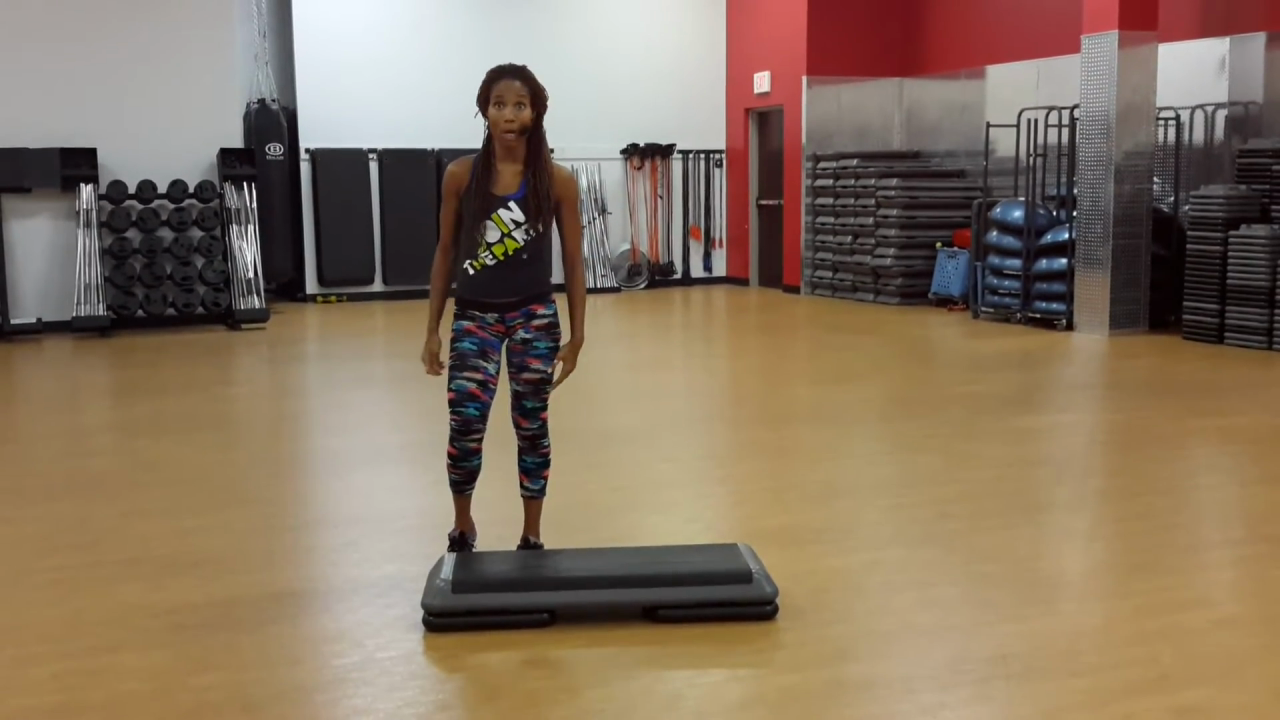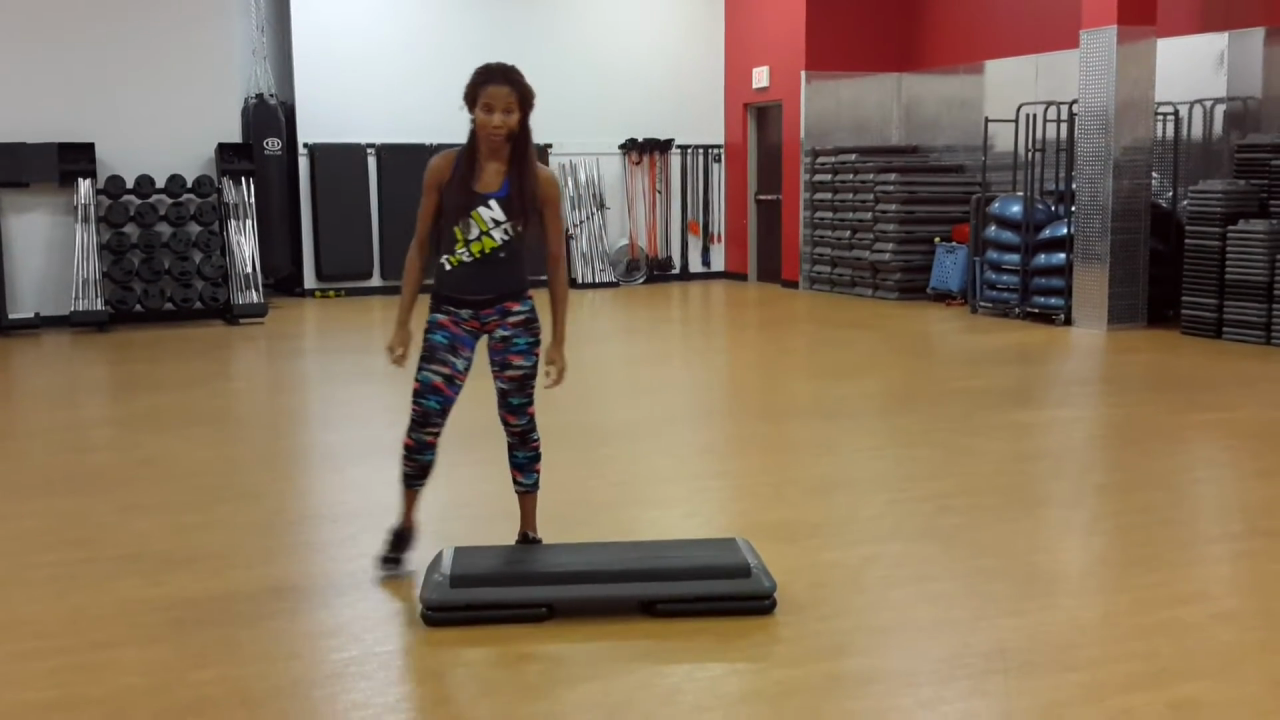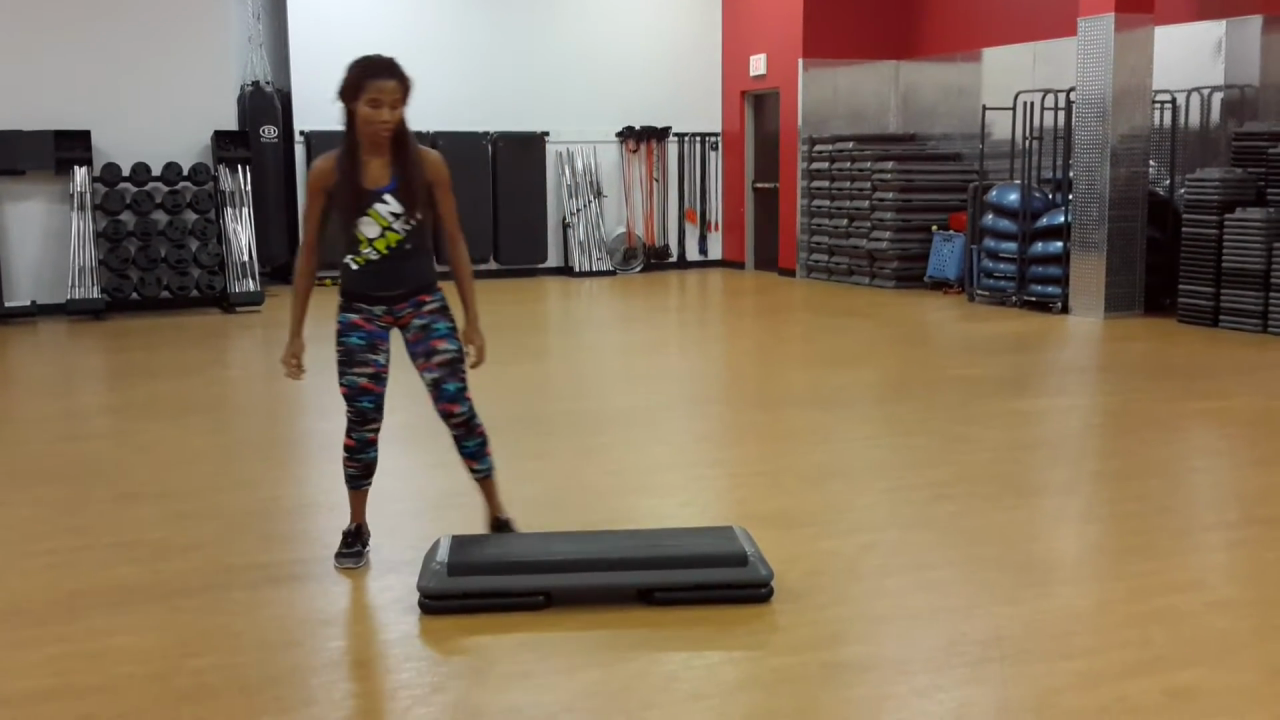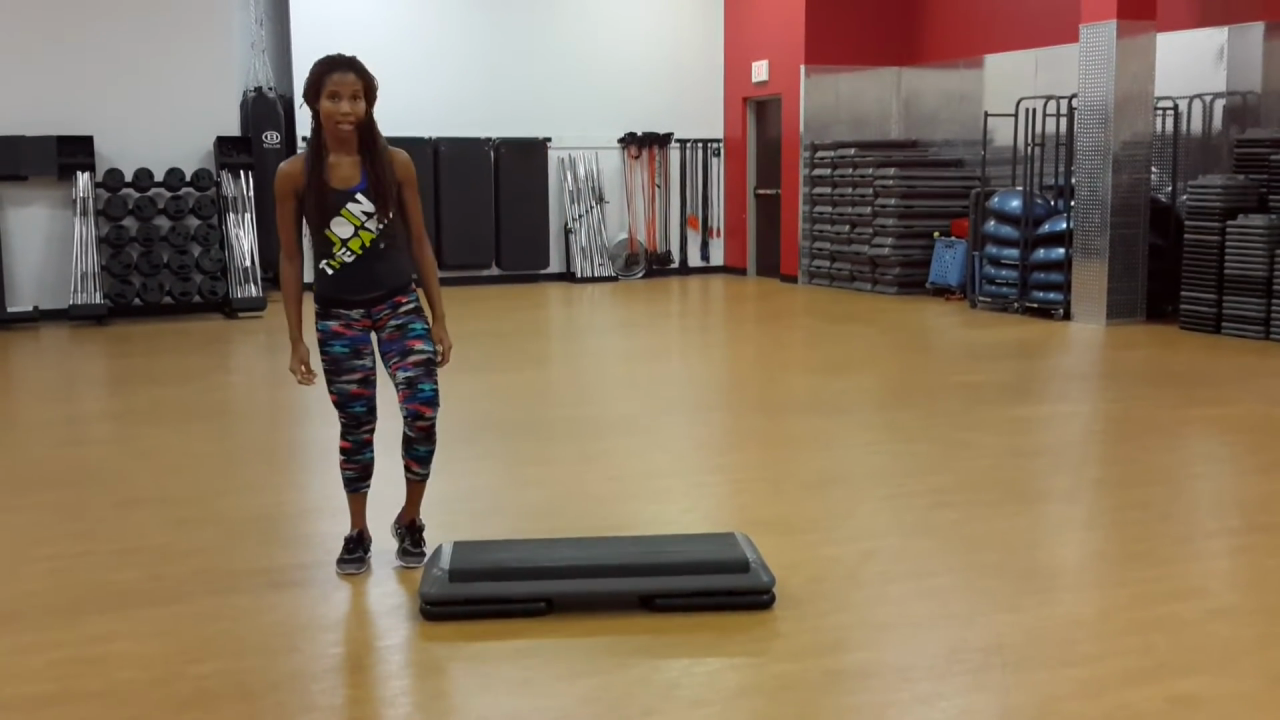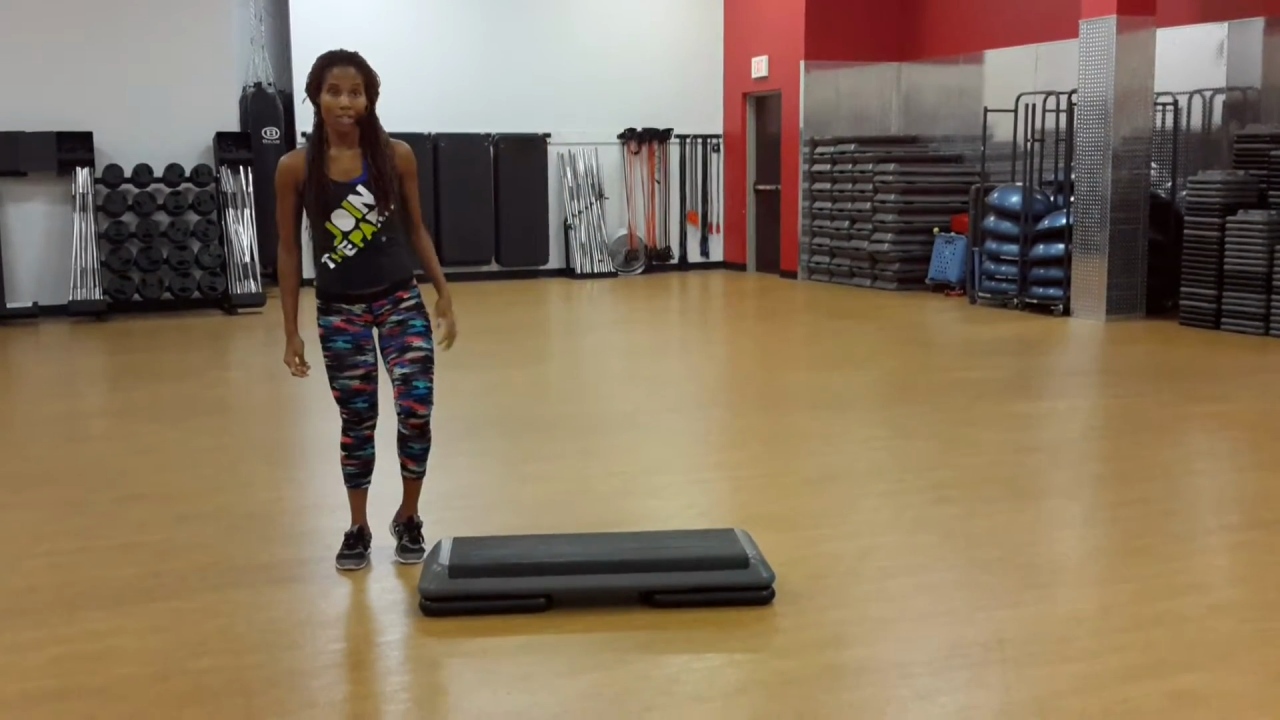
dt=0.5s
person 1, frame 1
left shoulder: (557, 180)
right shoulder: (460, 174)
left elbow: (573, 260)
right elbow: (445, 252)
left wrist: (577, 335)
right wrist: (432, 329)
left hip: (534, 315)
right hip: (474, 316)
left knee: (532, 426)
right knee: (465, 423)
left ankle: (531, 537)
right ankle: (462, 528)
person 1, frame 2
left shoulder: (540, 179)
right shoulder: (443, 168)
left elbow: (555, 262)
right elbow: (421, 246)
left wrist: (559, 340)
right wrist: (403, 321)
left hip: (512, 311)
right hip: (450, 311)
left knee: (519, 423)
right knee: (425, 418)
left ankle: (529, 533)
right ankle: (405, 524)
person 1, frame 3
left shoulder: (426, 164)
right shoulder: (327, 171)
left elbow: (454, 242)
right elbow: (309, 252)
left wrist: (472, 319)
right wrist: (295, 331)
left hip: (423, 301)
right hip: (360, 310)
left knee: (457, 408)
right knee: (362, 421)
left ankle: (497, 515)
right ankle: (356, 527)
person 1, frame 4
left shoulder: (395, 162)
right shoulder: (294, 174)
left elbow: (418, 241)
right elbow: (290, 258)
left wrist: (439, 319)
right wrist: (296, 339)
left hip: (400, 304)
right hip: (337, 315)
left knee: (423, 413)
right knee: (356, 425)
left ankle: (410, 521)
right ankle: (357, 532)
person 1, frame 5
left shoulder: (396, 155)
right shoulder: (295, 167)
left elbow: (415, 228)
right elbow: (289, 249)
left wrist: (444, 296)
right wrist: (291, 330)
left hip: (400, 299)
right hip: (339, 310)
left knee: (416, 411)
right knee: (356, 421)
left ankle: (408, 518)
right ankle: (357, 529)
